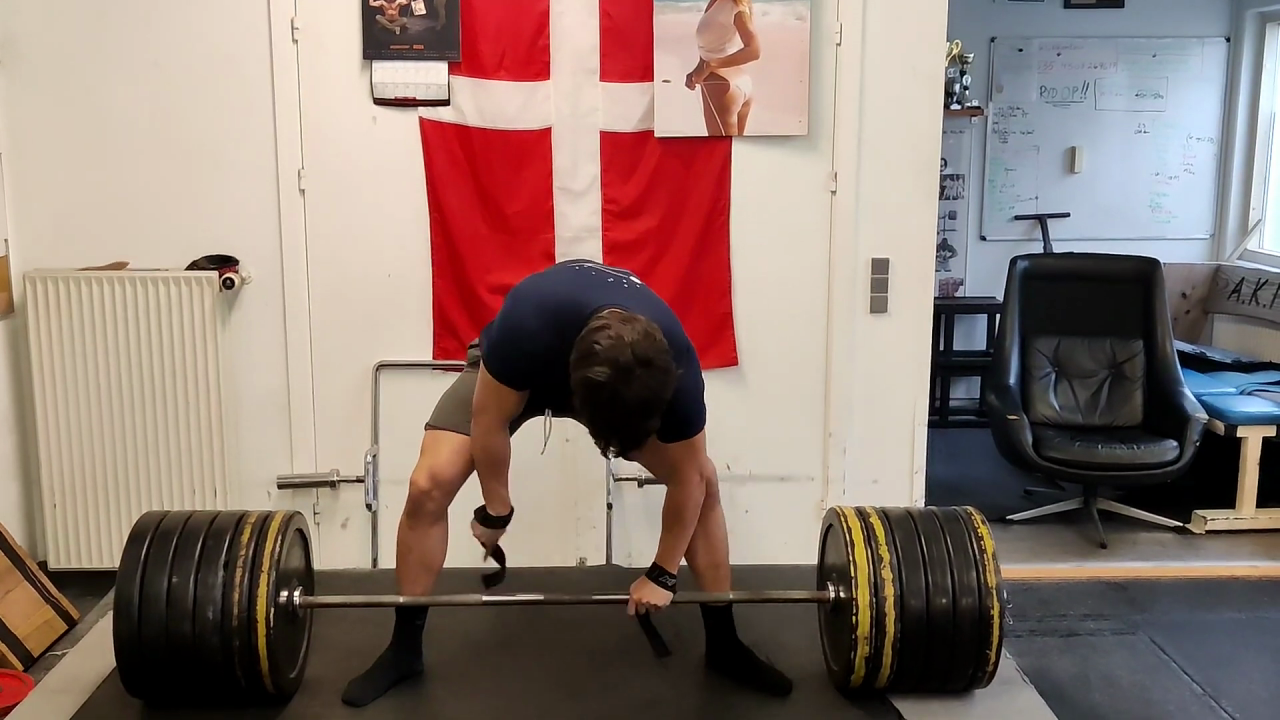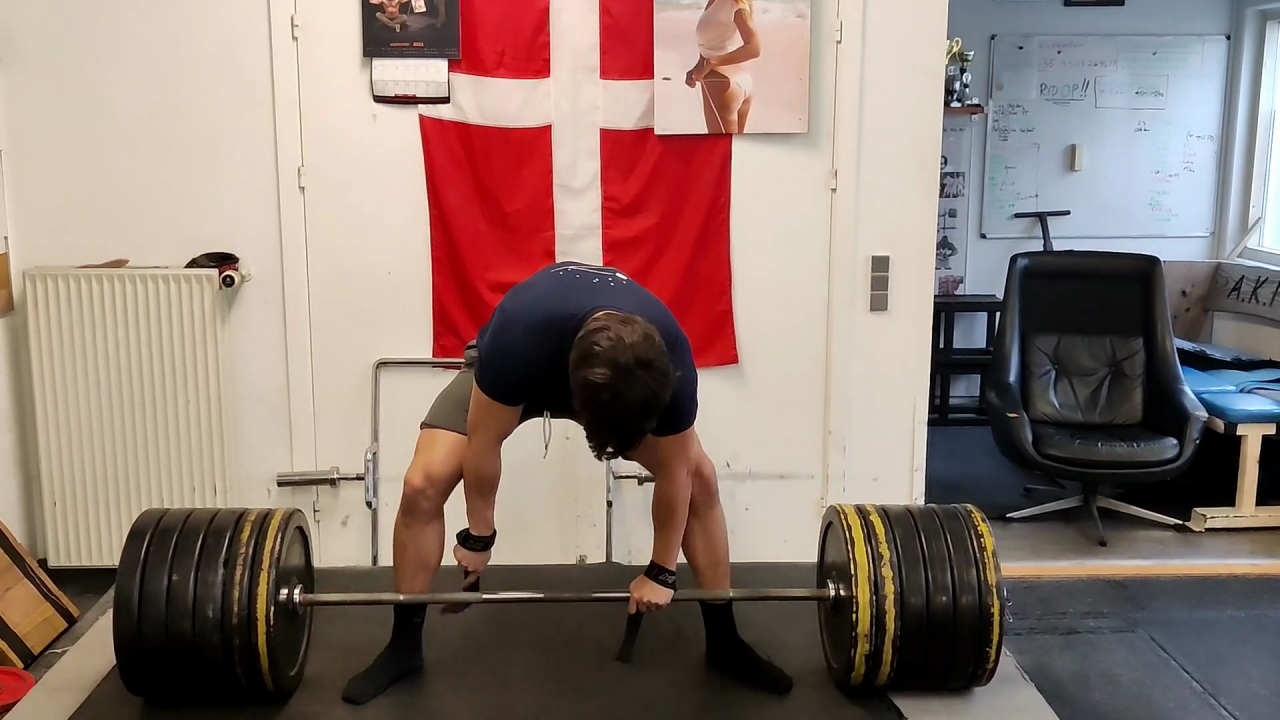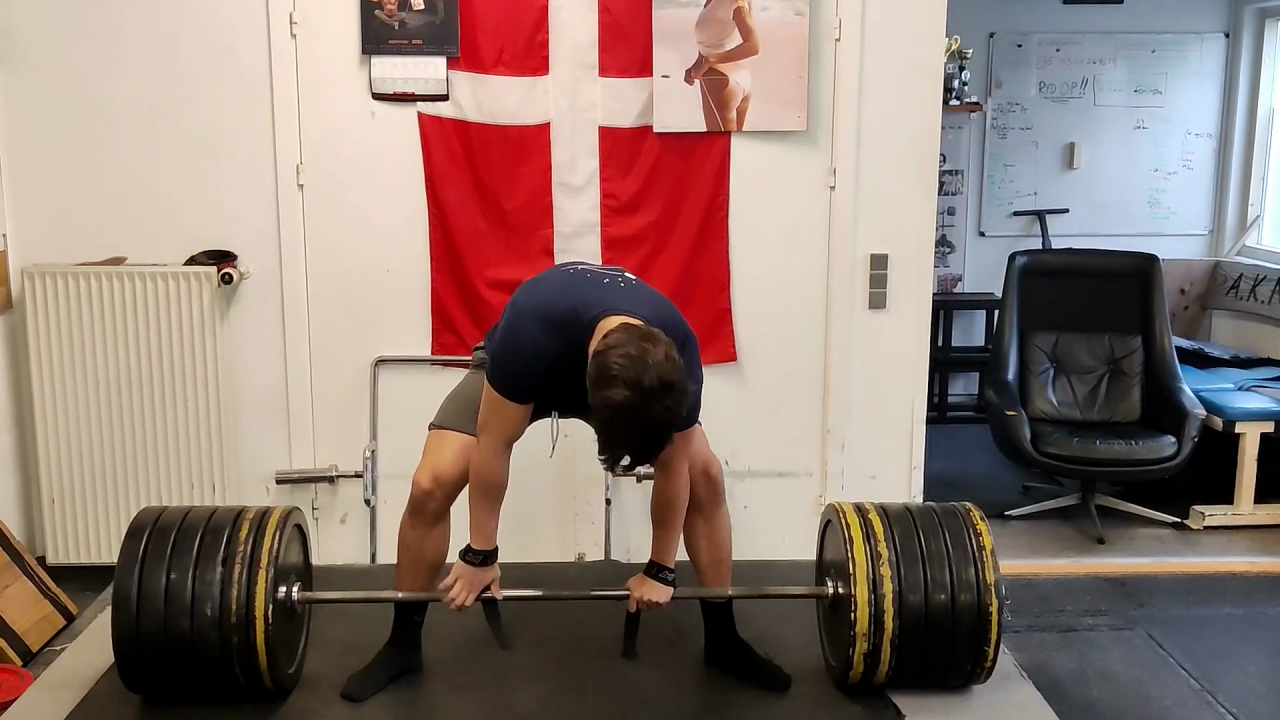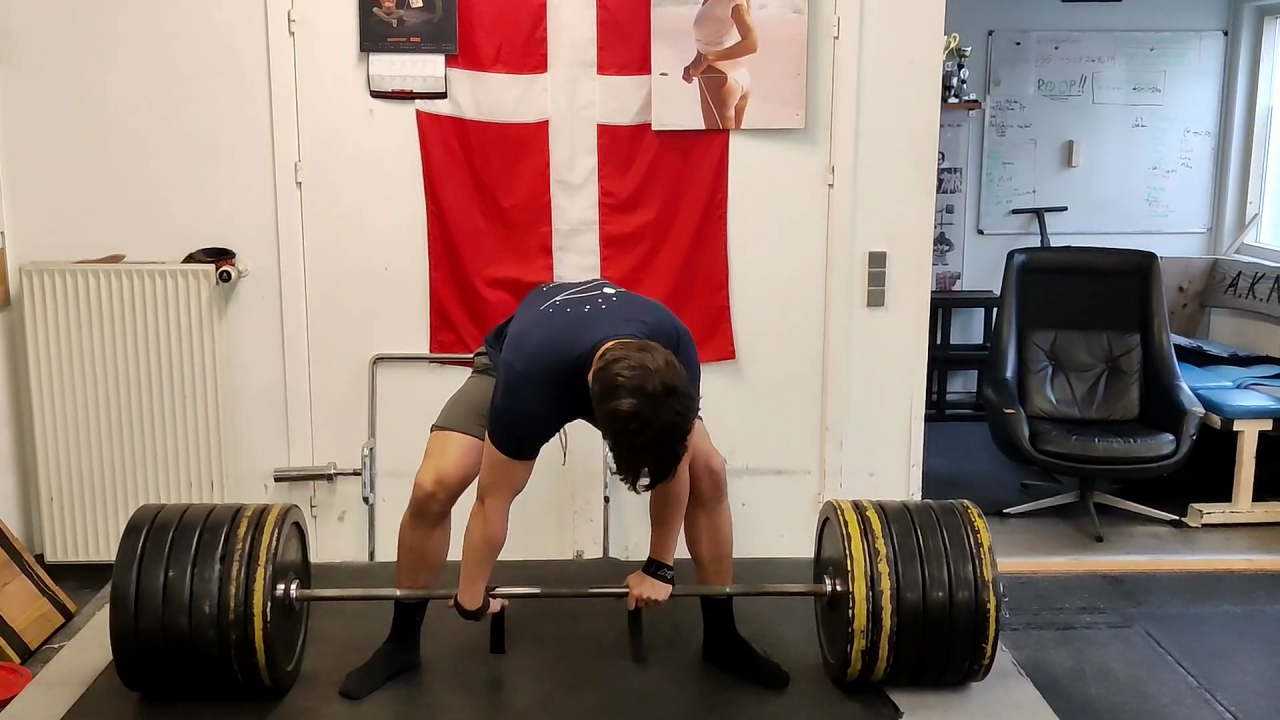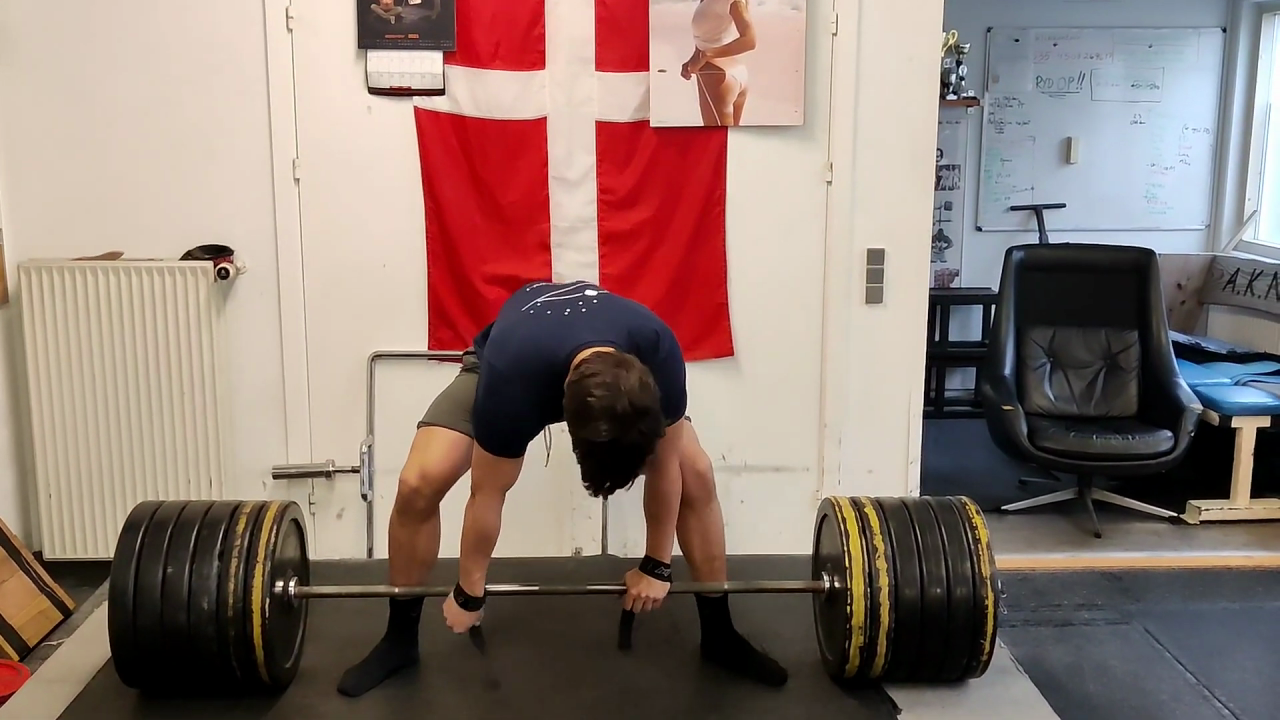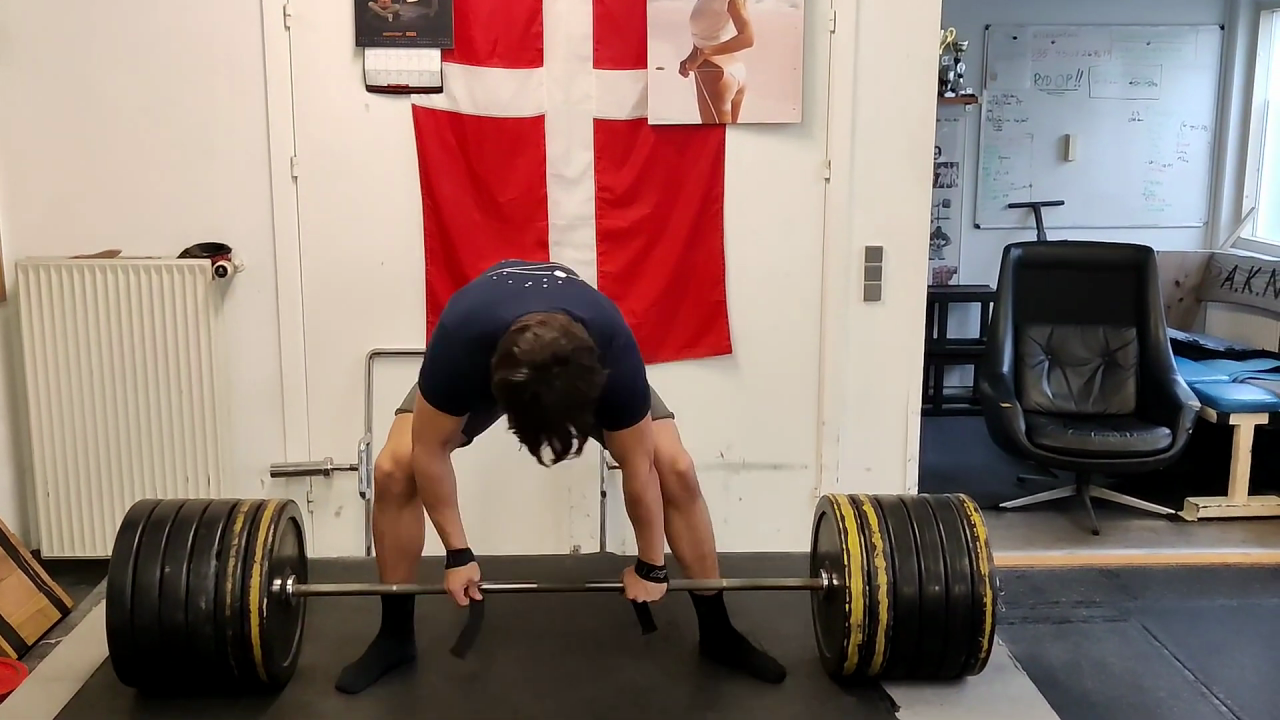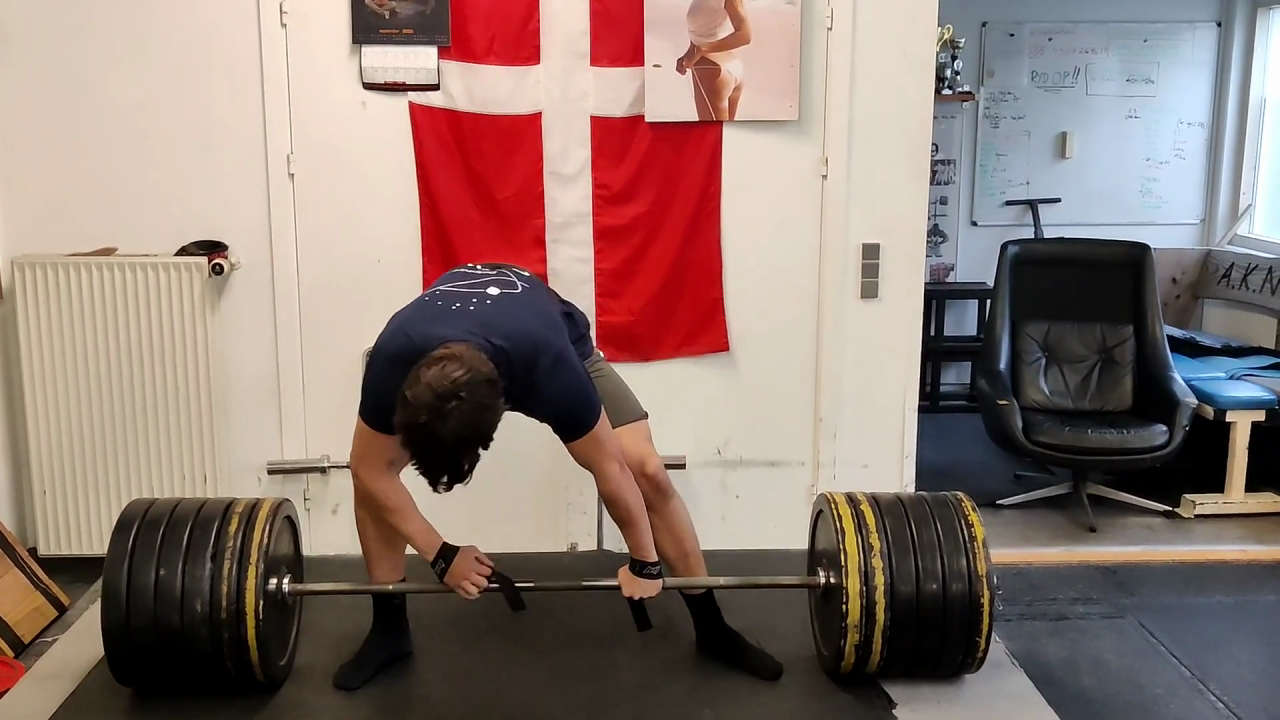
dt=0.3s
person 1, frame 1
left shoulder: (673, 366)
right shoulder: (529, 320)
left elbow: (688, 479)
right elbow: (488, 424)
left wrist: (662, 574)
right wrist: (496, 512)
right hip: (509, 374)
left knee: (704, 478)
right knee: (429, 485)
left ankle: (723, 643)
right ankle: (405, 646)
person 1, frame 2
left shoulder: (669, 362)
right shoulder: (520, 331)
left elbow: (673, 473)
right elbow: (483, 445)
left wrist: (661, 571)
right wrist: (479, 539)
right hip: (511, 370)
left knee: (698, 476)
right knee: (423, 484)
left ankle: (723, 640)
right ankle: (404, 644)
person 1, frame 3
left shoulder: (676, 362)
right shoulder: (533, 330)
left elbow: (673, 470)
right elbow: (493, 449)
left wrist: (661, 569)
right wrist: (480, 553)
right hip: (521, 372)
left knee: (705, 474)
right knee: (431, 485)
left ankle: (722, 638)
right ankle: (403, 643)
person 1, frame 4
left shoulder: (675, 355)
right shoulder: (529, 377)
left elbow: (673, 466)
right elbow: (494, 502)
left wrist: (660, 567)
right wrist: (470, 600)
right hip: (512, 363)
left knee: (707, 471)
right knee: (433, 487)
left ankle: (722, 637)
right ankle: (402, 641)
person 1, frame 5
left shoulder: (658, 355)
right shoulder: (511, 380)
left elbow: (665, 466)
right elbow: (487, 497)
left wrist: (656, 565)
right wrist: (469, 594)
right hip: (504, 362)
left knee: (695, 473)
right knee: (419, 483)
left ankle: (719, 635)
right ankle: (400, 638)
person 1, frame 6
left shoulder: (613, 349)
right shoulder: (459, 335)
left elbow: (639, 465)
right elbow: (427, 452)
left wrist: (651, 565)
right wrist: (458, 555)
left hip: (585, 353)
right hip: (480, 346)
left knee: (674, 469)
right knee: (393, 468)
left ankle: (717, 632)
right ankle: (396, 634)
person 1, frame 7
left shoulder: (550, 367)
right shoulder: (395, 359)
left elbow: (610, 468)
right elbow: (372, 469)
left wrist: (643, 562)
right wrist: (441, 555)
left hip: (550, 337)
left knee: (647, 469)
right knee: (367, 467)
left ankle: (712, 628)
right ankle: (388, 629)
